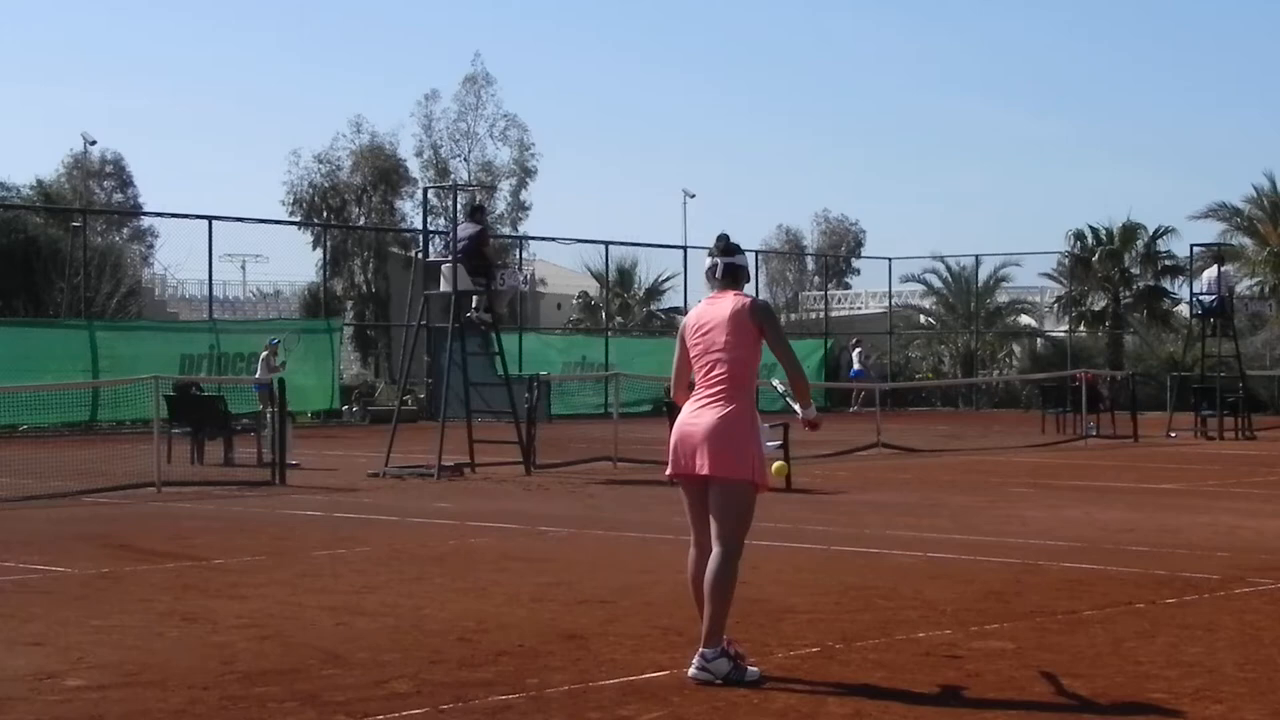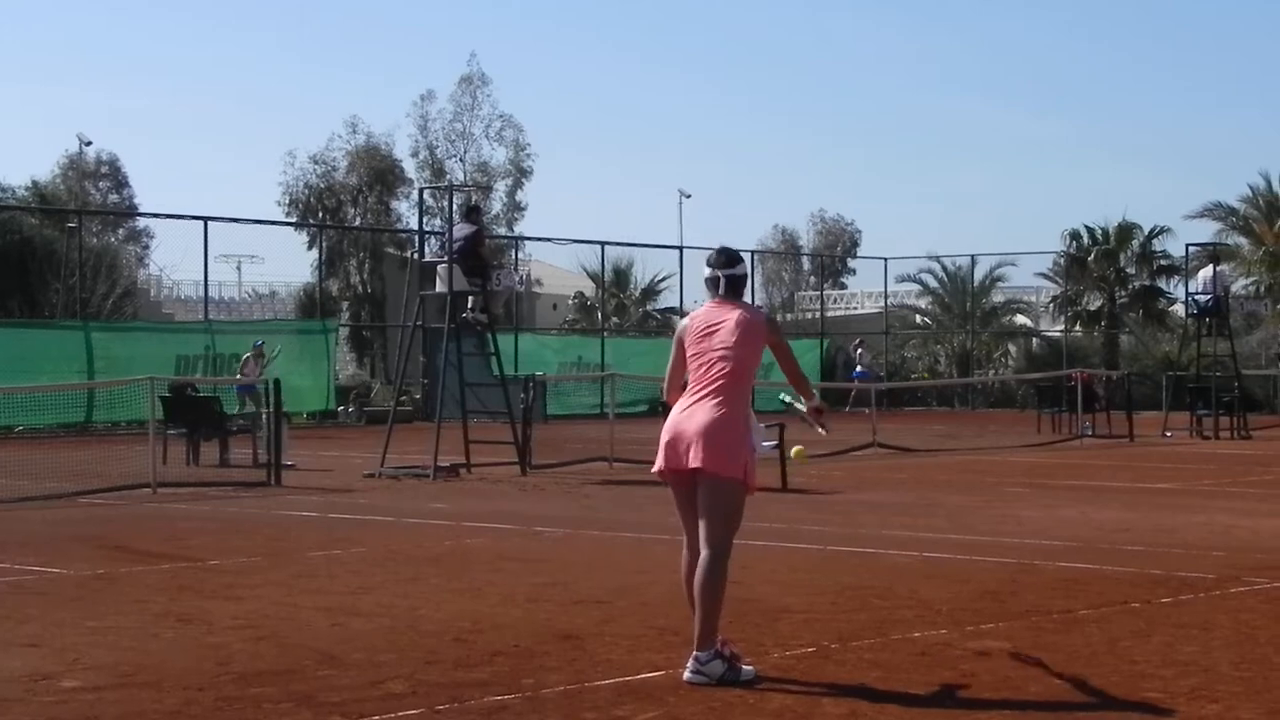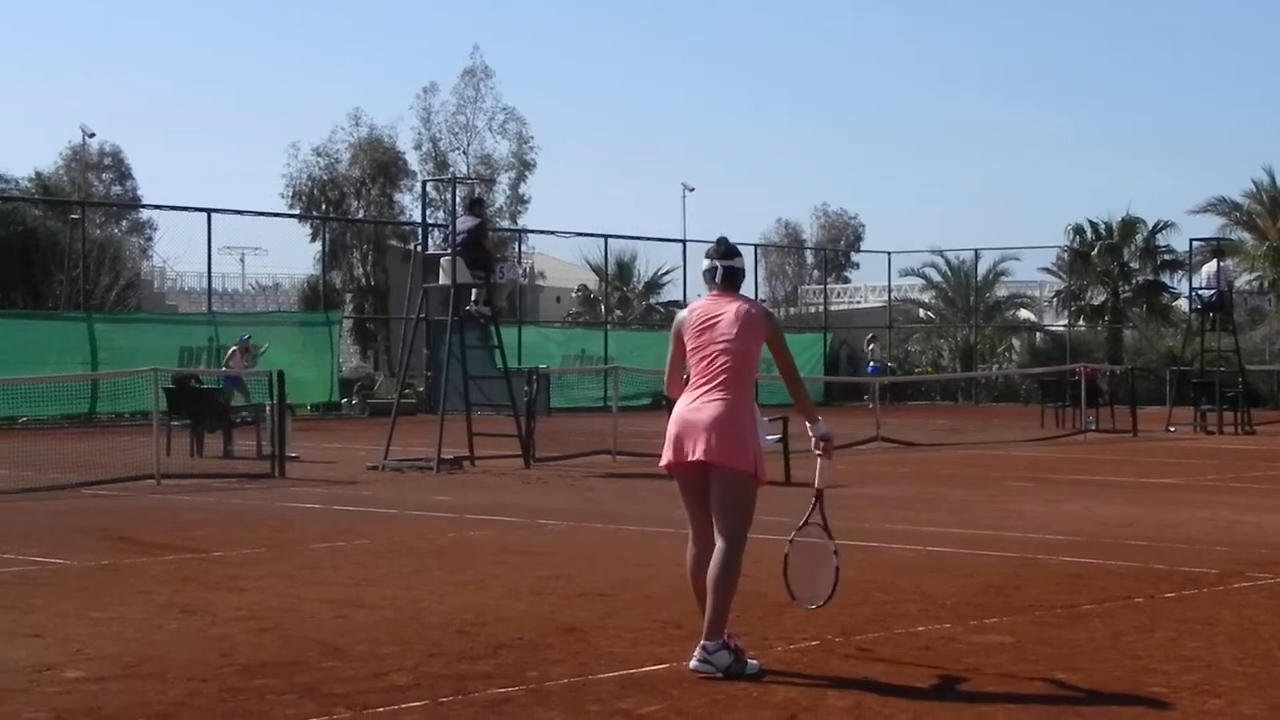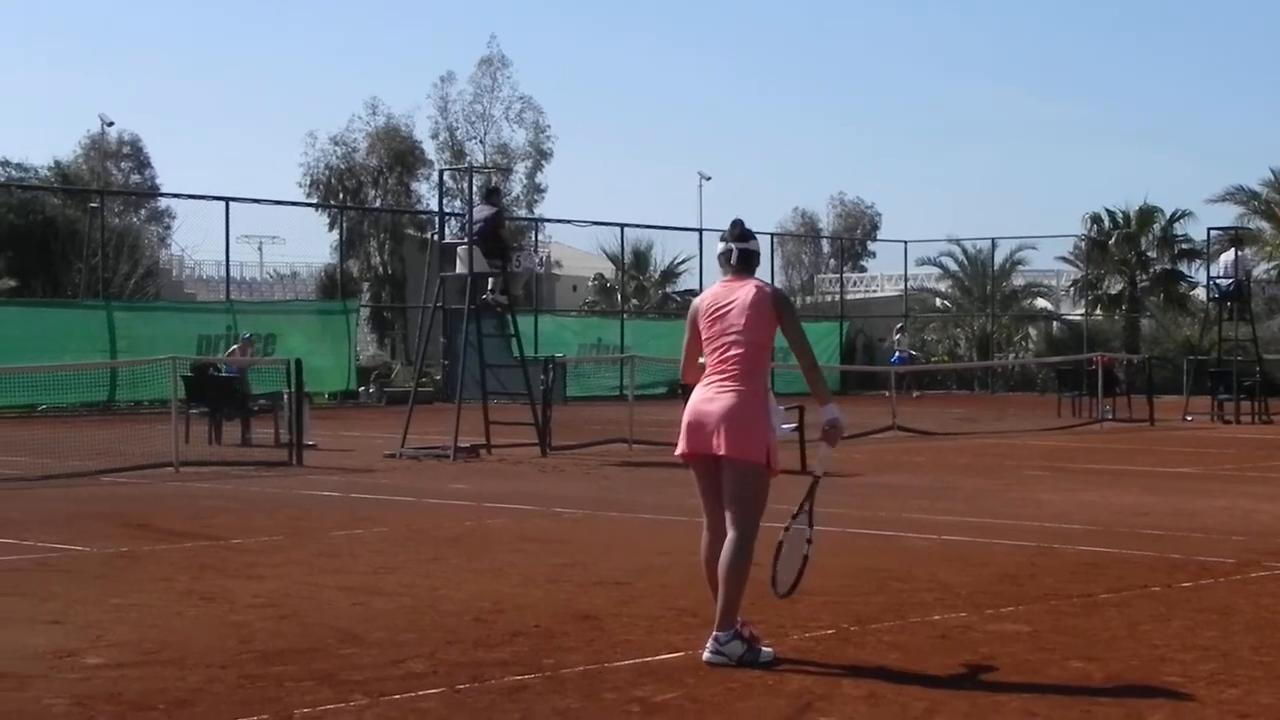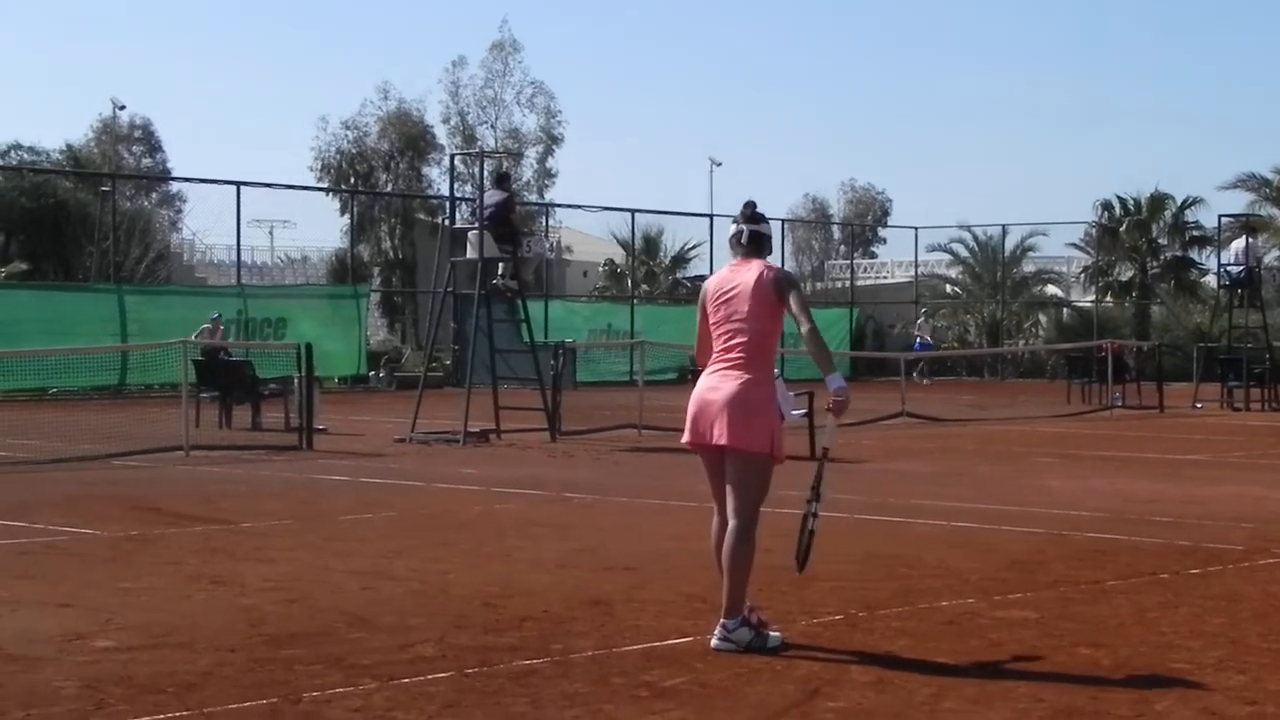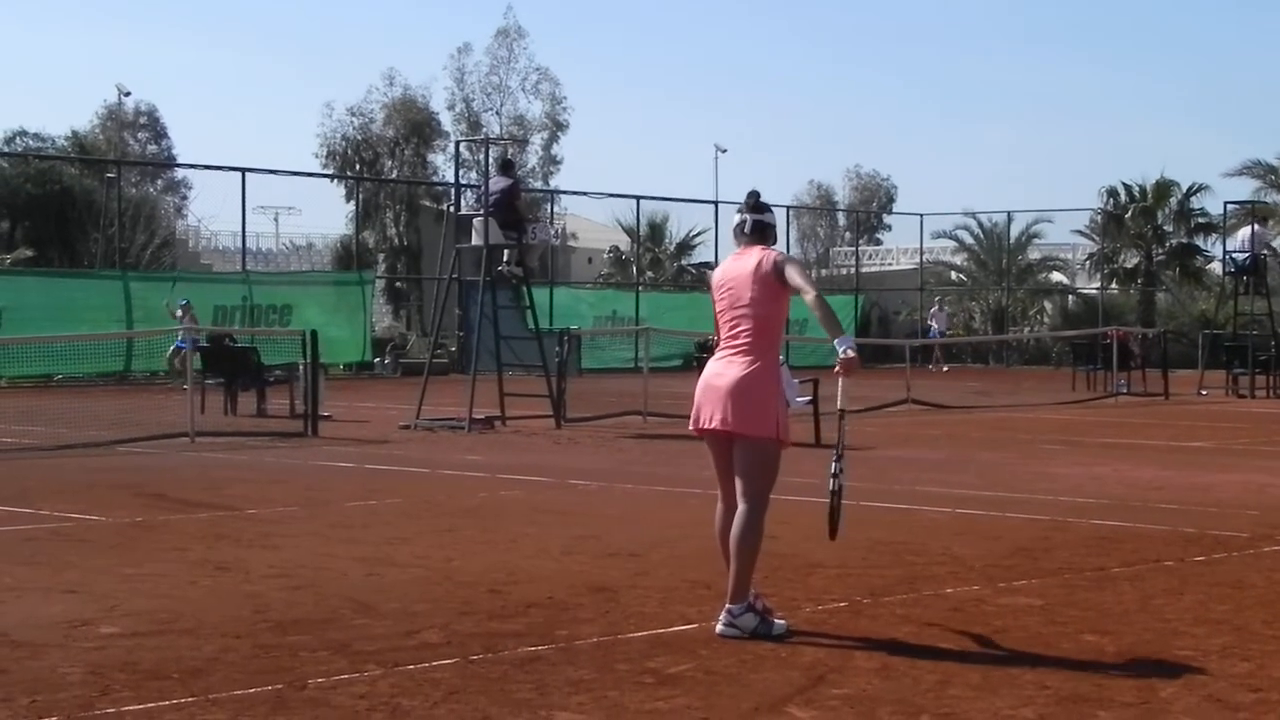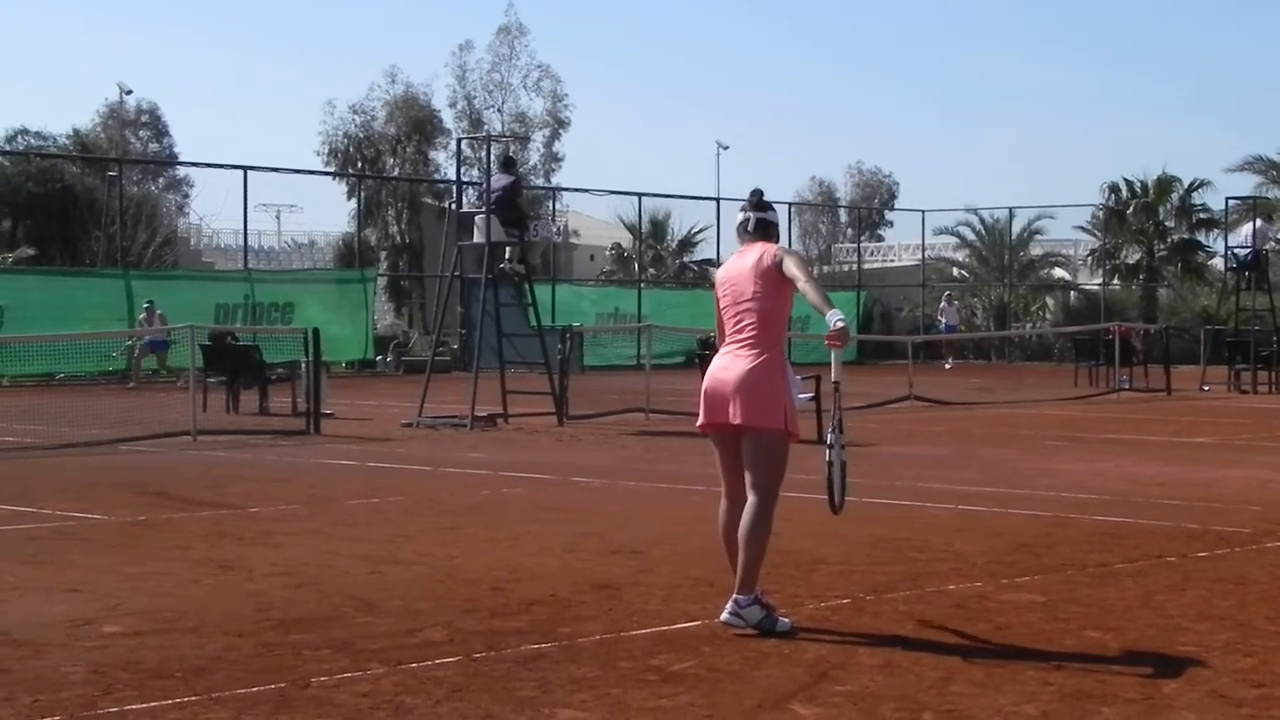
dt=0.3s
person 1, frame 1
left shoulder: (690, 318)
right shoulder: (753, 308)
right elbow: (790, 366)
right wrist: (808, 409)
left hip: (687, 430)
right hip: (730, 432)
left knee: (703, 543)
right knee: (727, 546)
left ankle: (714, 643)
right ankle: (710, 655)
person 1, frame 2
left shoulder: (689, 323)
right shoulder: (759, 320)
right elbow: (794, 371)
right wrist: (812, 402)
left hip: (678, 428)
right hip: (722, 432)
left knee: (695, 544)
right knee: (715, 548)
left ankle: (708, 645)
right ankle: (704, 658)
person 1, frame 3
left shoulder: (685, 317)
right shoulder: (759, 315)
right elbow: (792, 379)
right wrist: (817, 426)
left hip: (684, 423)
right hip: (728, 426)
left knee: (702, 537)
right knee: (730, 539)
left ankle: (714, 638)
right ankle: (711, 647)
person 1, frame 4
left shoulder: (700, 302)
right shoulder: (772, 297)
right elbow: (806, 358)
right wrist: (829, 411)
left hip: (700, 411)
right hip: (743, 416)
left knee: (716, 525)
right knee: (741, 529)
left ankle: (728, 626)
right ankle: (724, 638)
person 1, frame 5
left shoulder: (711, 285)
right shoulder: (777, 278)
right elbow: (808, 327)
right wrist: (835, 381)
left hip: (707, 397)
right hip: (748, 402)
left knee: (725, 512)
right knee: (743, 516)
left ankle: (737, 611)
right ankle: (730, 626)
person 1, frame 6
left shoulder: (720, 272)
right shoulder: (778, 262)
right elbow: (812, 295)
right wrist: (843, 343)
left hip: (713, 381)
right hip: (753, 386)
left knee: (730, 498)
right knee: (752, 501)
left ankle: (741, 599)
right ankle: (736, 610)
person 1, frame 7
left shoulder: (723, 271)
right shoulder: (778, 255)
right elbow: (804, 281)
right wrist: (835, 317)
left hip: (719, 378)
right hip: (759, 380)
left knee: (734, 493)
right knee: (761, 495)
left ankle: (745, 594)
right ankle: (743, 601)
